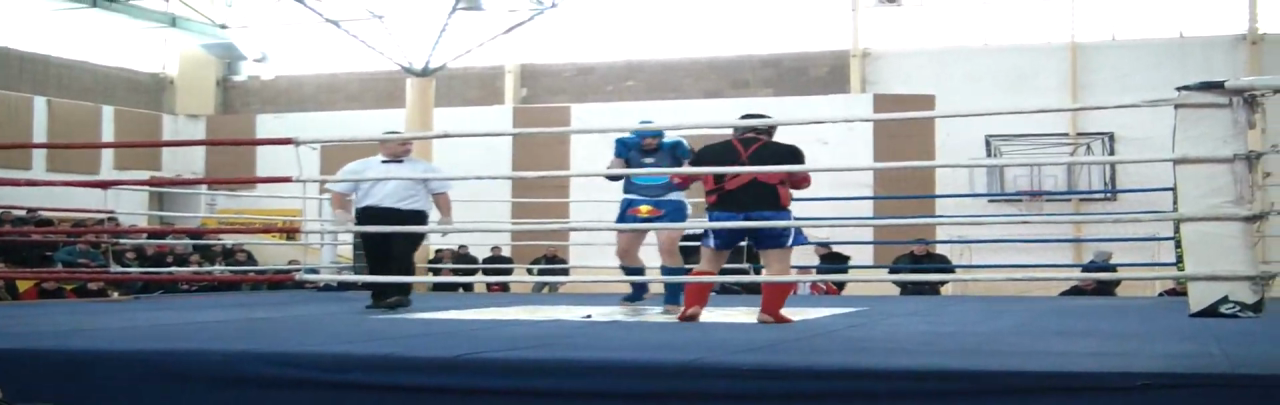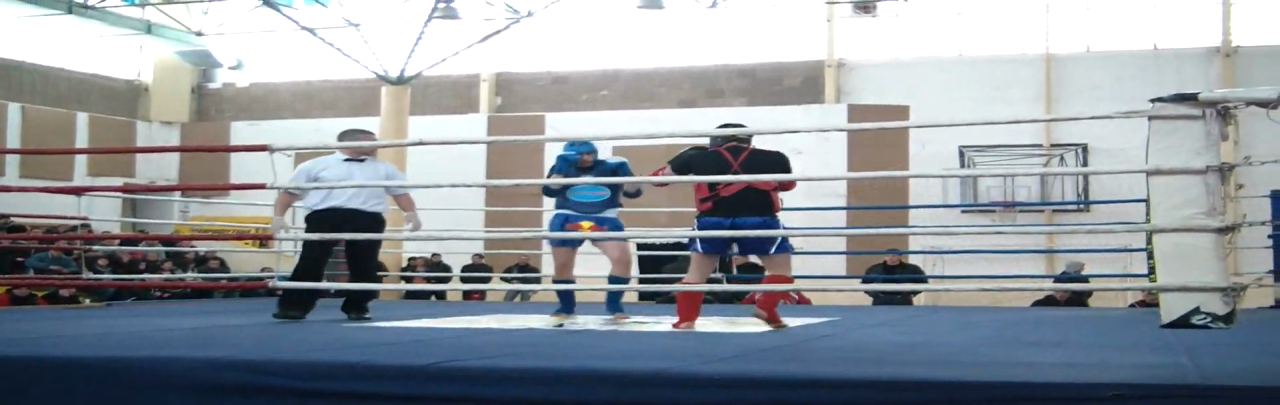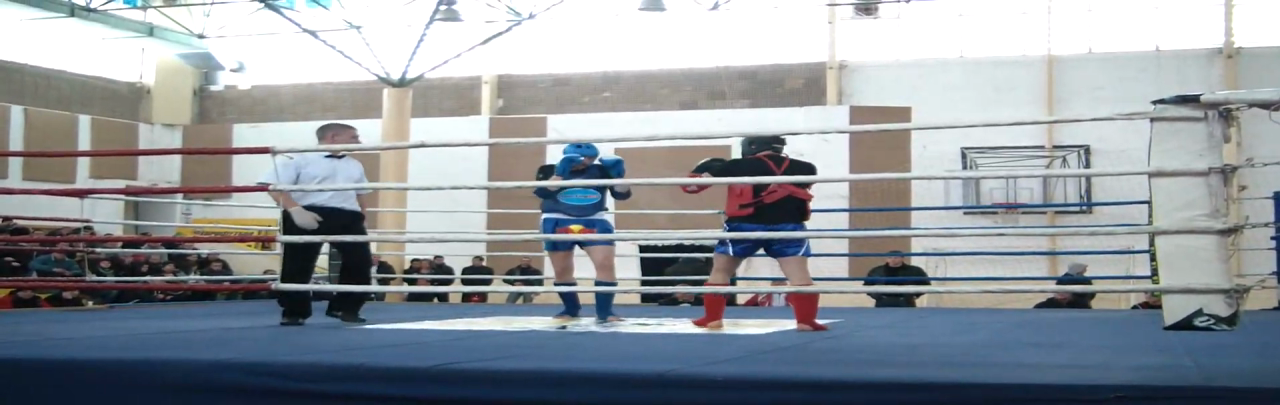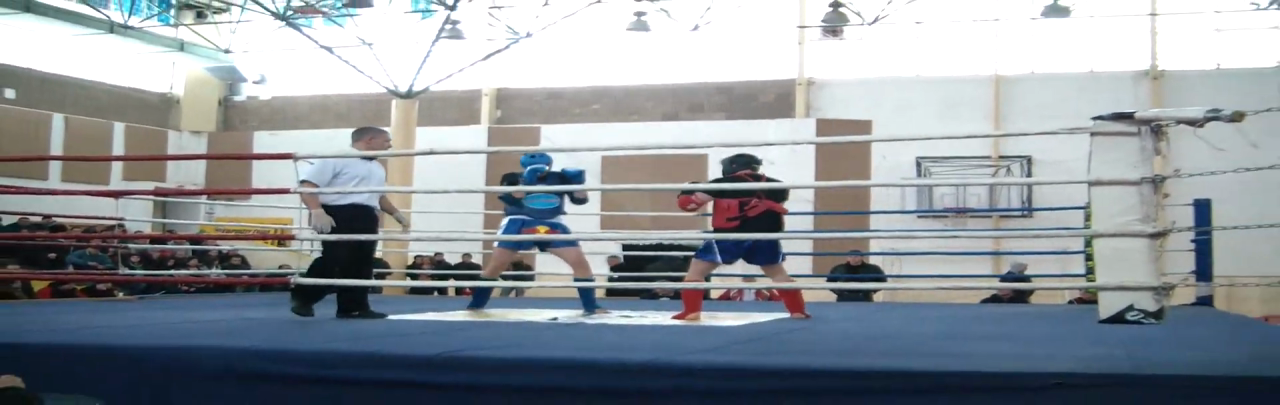
dt=0.5s
person 1, frame 1
left shoulder: (711, 151)
right shoulder: (787, 151)
left elbow: (680, 178)
right elbow: (801, 182)
left hip: (723, 214)
right hip: (770, 214)
left knee: (708, 265)
right knee: (777, 268)
left ankle: (692, 306)
right ankle: (770, 311)
person 1, frame 2
left shoulder: (698, 158)
right shoulder: (773, 158)
left elbow: (658, 178)
right elbow: (787, 185)
left wrist: (685, 161)
left hip: (713, 220)
right hip: (758, 219)
left knee: (698, 273)
right knee: (779, 269)
left ankle: (686, 319)
right ankle: (766, 307)
person 1, frame 3
left shoulder: (737, 166)
right shoulder: (805, 168)
left elbow: (692, 184)
right elbow: (803, 189)
left wrist: (703, 169)
left hip: (744, 226)
right hip: (788, 226)
left knee: (720, 273)
right knee: (799, 276)
left ankle: (713, 318)
right ankle: (806, 320)
person 1, frame 4
left shoulder: (724, 184)
right shoulder: (777, 187)
left elbow: (689, 203)
left wrist: (687, 193)
left hip: (729, 235)
right hip: (765, 237)
left knee: (695, 274)
right knee: (779, 275)
left ankle: (691, 311)
right ankle: (797, 311)
person 2, frame 1
left shoulder: (424, 167)
right shoulder: (359, 167)
left elbow: (439, 192)
right elbow: (339, 191)
left wrist: (446, 217)
right wrist: (340, 211)
left hip: (411, 216)
right hip: (373, 216)
left knee: (402, 256)
right knee: (378, 260)
left ankle: (398, 295)
right ankle: (382, 297)
person 2, frame 2
left shoulder: (383, 168)
right shoulder: (316, 166)
left elbow: (400, 192)
right elbow: (289, 191)
left wrist: (411, 213)
right wrist: (279, 217)
left hip: (367, 220)
right hip: (325, 217)
left knee: (364, 266)
right knee: (311, 262)
left ankle: (357, 307)
right ankle: (294, 306)
person 2, frame 3
left shoulder: (354, 165)
right shoulder: (296, 159)
left elbow: (362, 194)
right elbow: (275, 187)
left wrist: (362, 218)
right wrist: (296, 210)
left hip: (347, 217)
right hip: (306, 218)
left knee: (360, 260)
right knee: (298, 266)
left ankle: (345, 307)
right ankle: (294, 312)
person 2, frame 4
left shoulder: (377, 167)
right shoulder: (333, 159)
left elbow: (379, 195)
right elbow: (307, 184)
left wrist: (396, 214)
right wrist: (317, 211)
left hip: (366, 217)
right hip: (337, 215)
left knee: (361, 264)
right knee: (334, 259)
left ankle: (353, 307)
right ankle: (303, 297)
person 3, frame 1
left shoulder: (675, 150)
right shoulder: (629, 153)
right elbow: (613, 175)
left wrist: (685, 154)
right wrist: (619, 153)
left hip: (670, 205)
right hip: (635, 206)
left knee: (668, 249)
right knee: (624, 251)
left ankle: (672, 298)
right ankle: (639, 290)
person 3, frame 2
left shoulder: (610, 168)
right shoulder: (560, 168)
left elbow: (633, 192)
right elbow: (550, 191)
left wrist: (625, 172)
right wrist: (560, 168)
left hip: (605, 221)
right hip: (567, 221)
left knee: (622, 259)
right knee: (562, 267)
left ankle: (613, 304)
right ankle: (567, 306)
person 3, frame 3
left shoulder: (601, 171)
right shoulder: (548, 170)
left elbow: (622, 194)
right elbow: (543, 192)
left wrist: (618, 173)
right wrist: (561, 171)
left hip: (595, 223)
right hip: (558, 223)
left knee: (605, 264)
right knee: (562, 270)
left ankle: (605, 311)
right ankle: (571, 308)
person 3, frame 4
left shoulder: (560, 178)
right shoulder: (512, 178)
left elbow: (580, 200)
right elbow: (508, 199)
left wrist: (577, 183)
right wrist: (526, 181)
left hip: (552, 226)
right hip: (518, 225)
left knee: (580, 262)
right knee: (496, 265)
left ankle: (590, 305)
right ankle: (477, 302)
